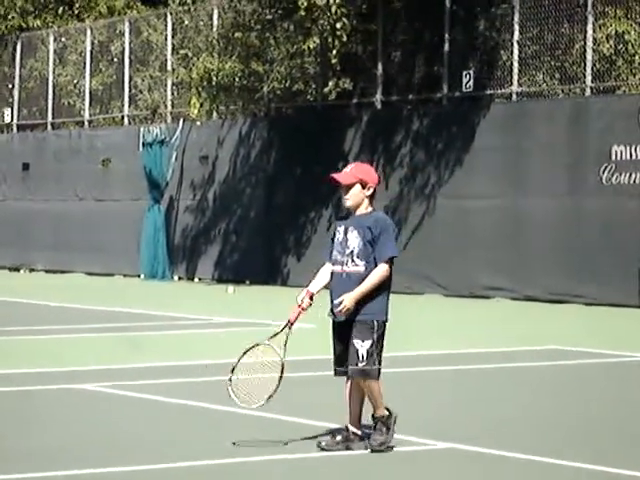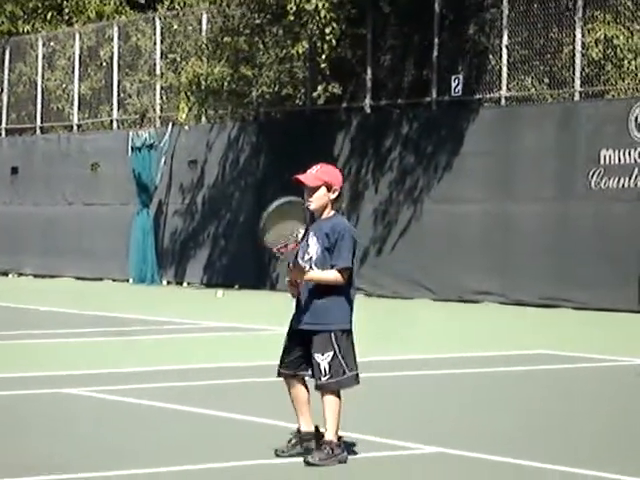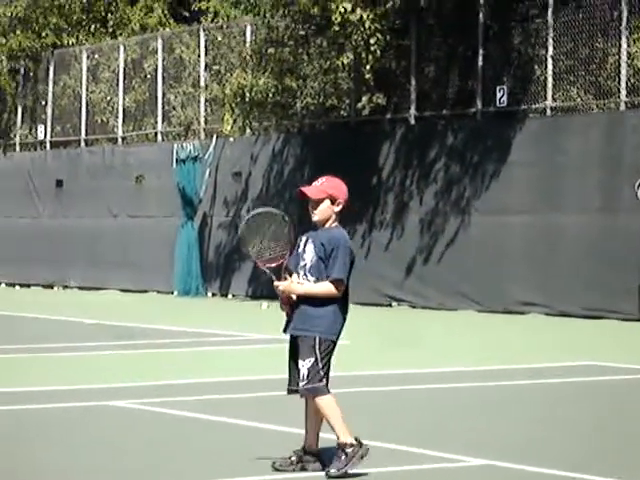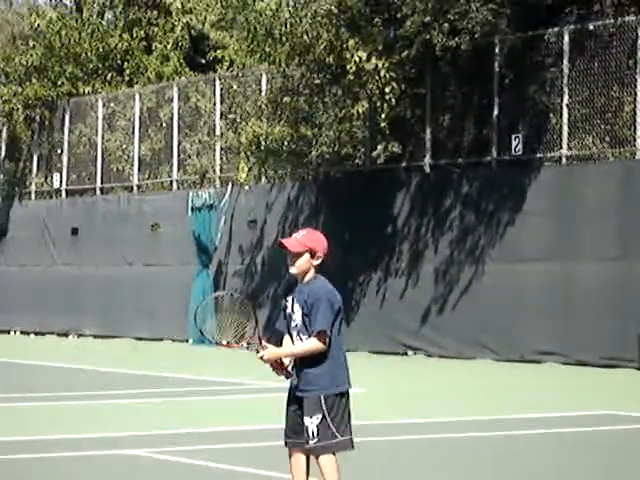
dt=0.7s
person 1, frame 1
left shoulder: (380, 223)
right shoulder: (341, 223)
left elbow: (384, 267)
right elbow: (330, 263)
left wrist: (355, 295)
right wrist: (312, 288)
left hip: (368, 311)
right hip: (342, 310)
left knee: (363, 369)
right knee: (350, 371)
left ankle: (383, 416)
right ankle: (353, 431)
person 1, frame 2
left shoulder: (341, 229)
right shoulder: (305, 224)
left elbow: (340, 274)
right elbow: (295, 263)
left wrist: (308, 275)
right wrist: (292, 279)
left hip: (331, 319)
right hip: (304, 315)
left knee: (328, 381)
right knee: (290, 371)
left ankle: (332, 443)
right ankle: (307, 432)
person 1, frame 3
left shoulder: (338, 240)
right shoulder: (307, 237)
left elbow: (336, 287)
right elbow: (295, 275)
left wrist: (296, 289)
right wrist: (287, 293)
left hip: (321, 326)
right hip: (302, 323)
left knee: (316, 387)
right knee: (309, 388)
left ankle: (349, 445)
right ankle: (310, 452)
person 1, frame 4
left shoulder: (321, 293)
right shoulder: (295, 293)
left elbow: (321, 342)
left wrist: (280, 353)
right wrist: (283, 361)
left hip: (323, 385)
right hip: (301, 382)
left knee: (321, 446)
right knee: (296, 443)
